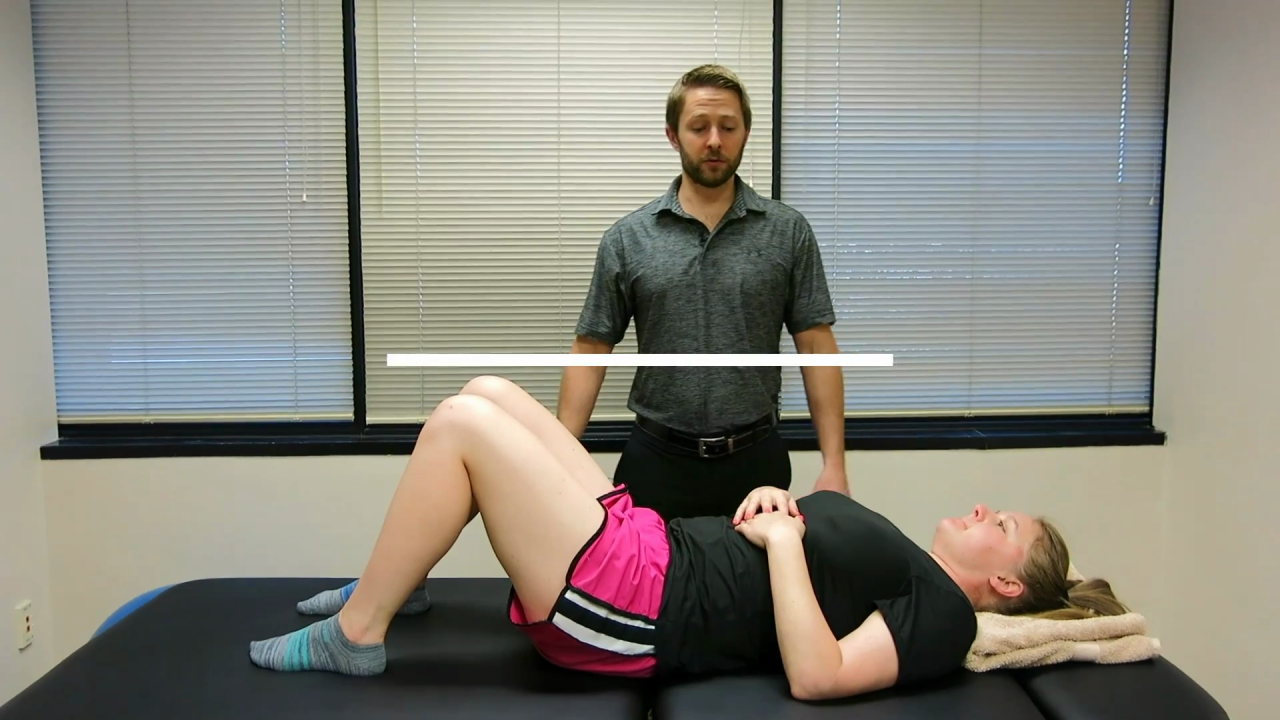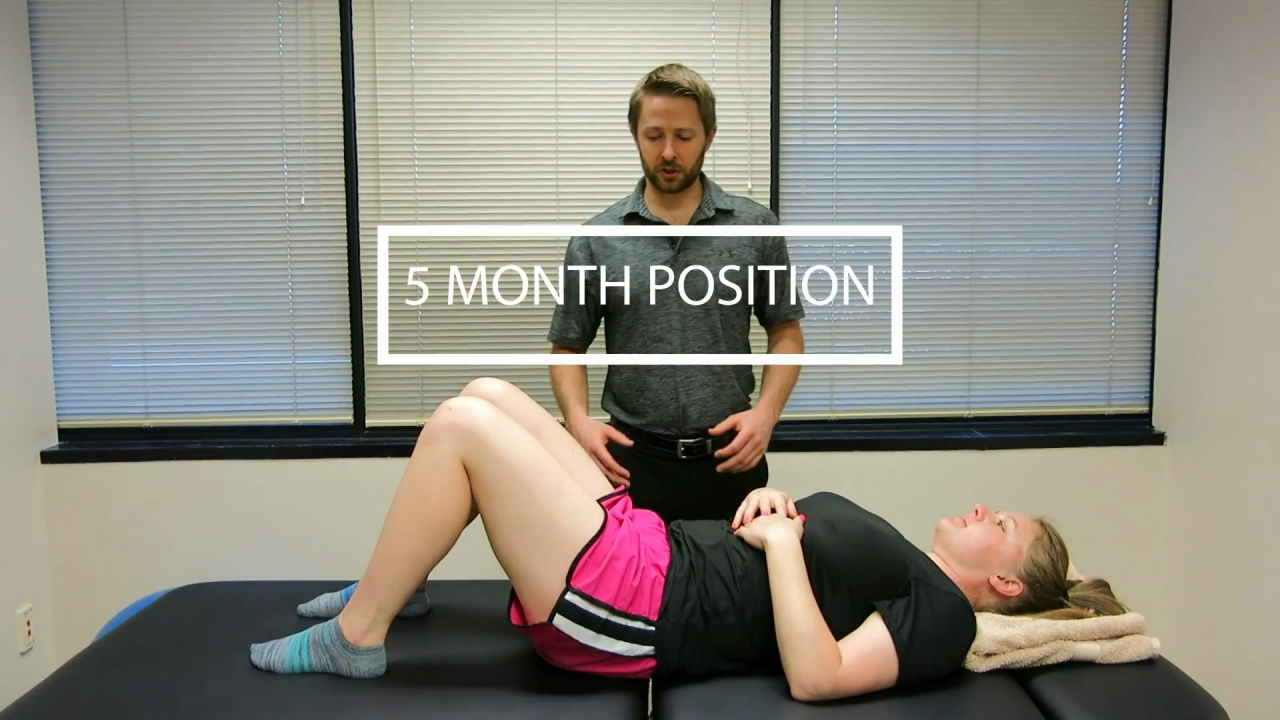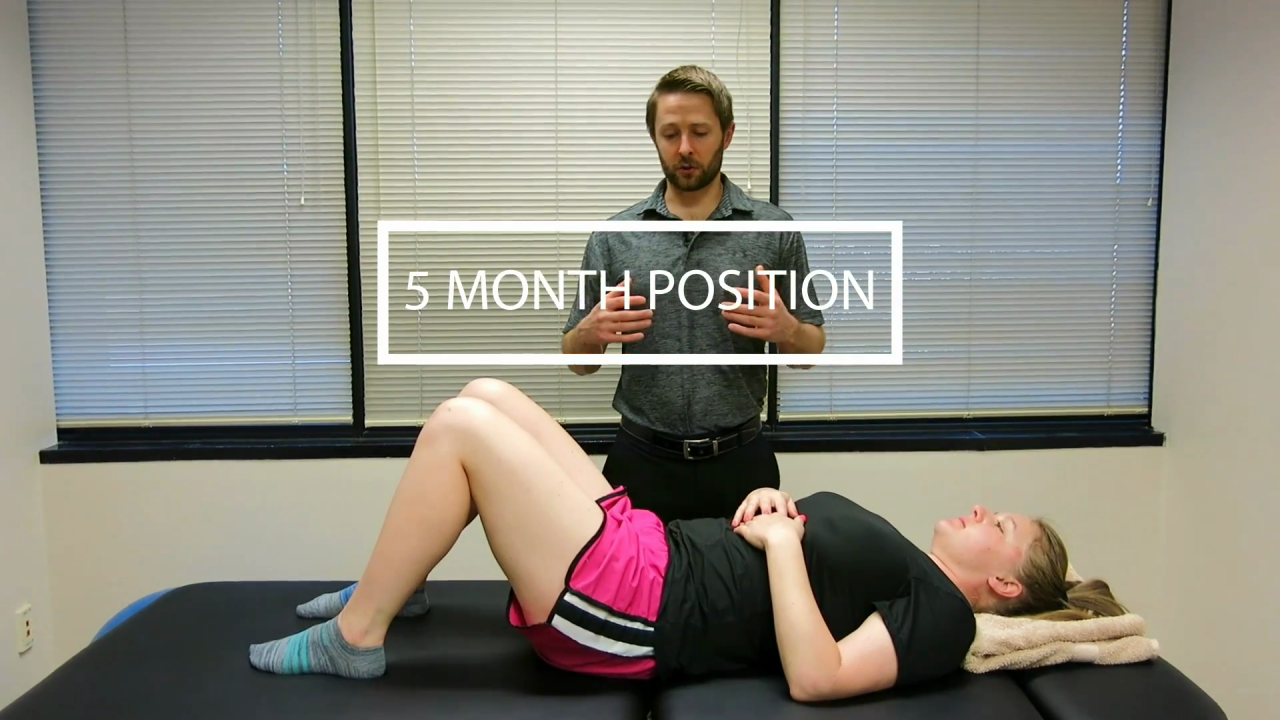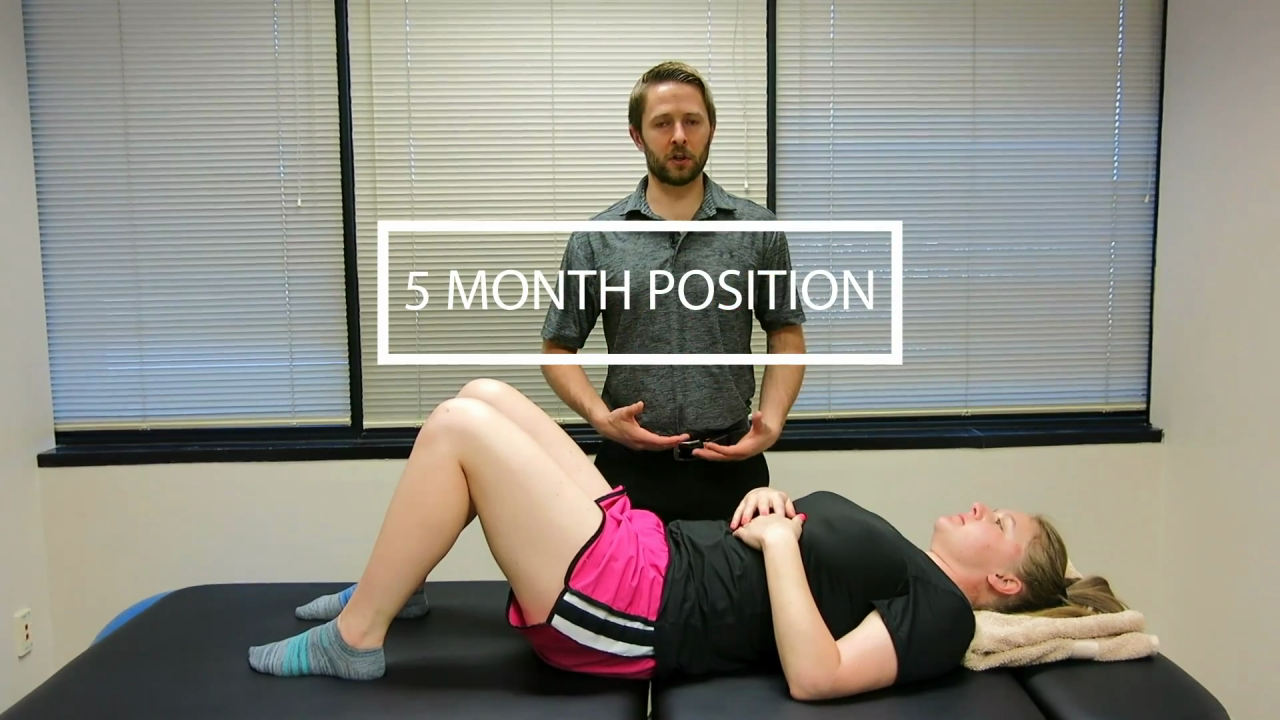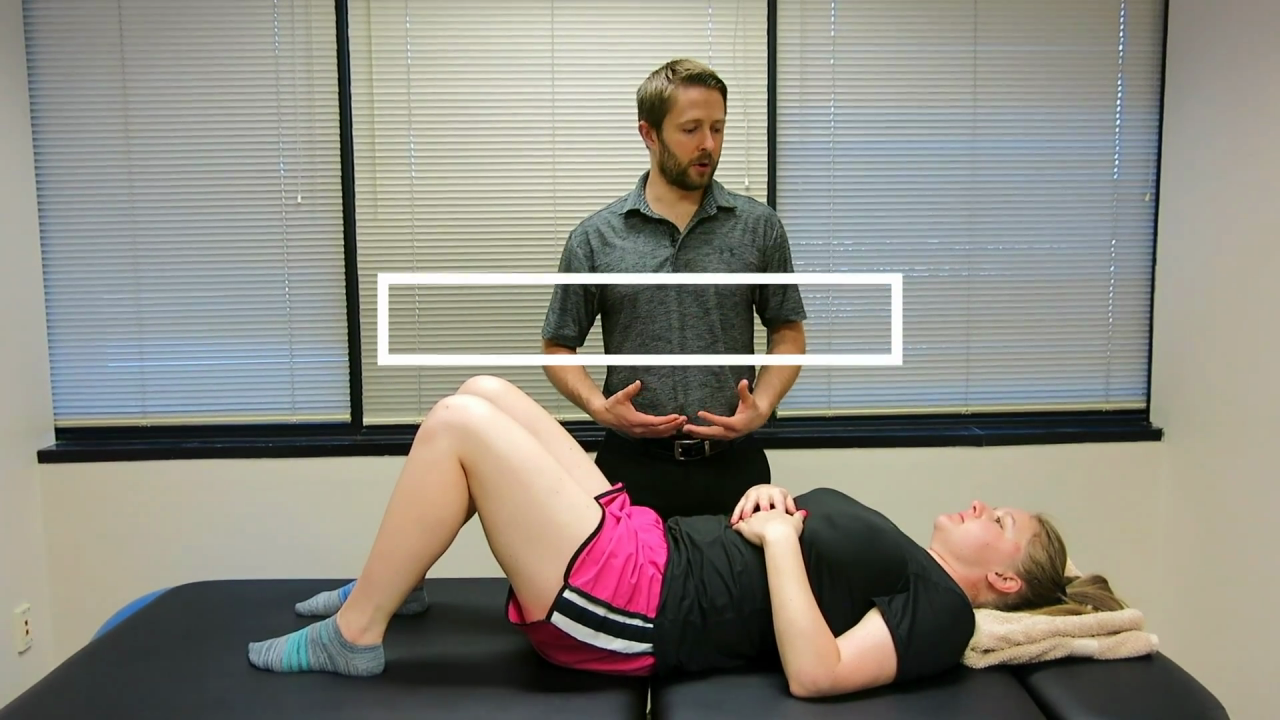
dt=1s
person 1, frame 1
left shoulder: (941, 615)
right shoulder: (906, 570)
left elbow: (815, 675)
left wrist: (782, 540)
right wrist: (775, 500)
left hip: (634, 609)
right hip: (650, 543)
left knee: (459, 424)
right knee: (486, 393)
left ankle: (356, 633)
right ankle: (398, 581)
person 1, frame 2
left shoulder: (941, 616)
right shoulder: (906, 571)
left elbow: (814, 676)
left wrist: (780, 541)
right wrist: (772, 501)
left hip: (634, 610)
right hip: (651, 546)
left knee: (460, 426)
right knee: (486, 396)
left ankle: (357, 636)
right ankle: (395, 582)
person 1, frame 3
left shoulder: (940, 617)
right shoulder: (906, 570)
left elbow: (814, 677)
left wrist: (782, 541)
right wrist: (771, 502)
left hip: (634, 612)
right hip: (648, 547)
left knee: (459, 427)
right knee: (485, 394)
left ankle: (356, 636)
right ankle: (396, 585)
person 1, frame 4
left shoulder: (940, 615)
right shoulder: (904, 568)
left elbow: (815, 676)
left wrist: (778, 542)
right wrist: (769, 501)
left hip: (632, 611)
right hip: (647, 547)
left knee: (459, 428)
right knee: (484, 396)
left ankle: (356, 637)
right ankle: (396, 584)
person 1, frame 5
left shoulder: (940, 612)
right shoulder: (904, 566)
left elbow: (815, 673)
left wrist: (779, 539)
right wrist: (770, 498)
left hip: (631, 609)
right hip: (646, 542)
left knee: (458, 425)
right knee: (483, 393)
left ankle: (356, 634)
right ankle: (397, 580)
person 2, frame 1
left shoulder: (788, 232)
right shoulder: (627, 239)
left elbow: (816, 346)
right elbow: (591, 350)
left wrist: (834, 462)
left hip: (754, 460)
right hip: (658, 460)
person 2, frame 2
left shoulder: (756, 227)
right shoulder: (595, 241)
left elbow: (785, 334)
right elbow: (568, 349)
left wrist: (766, 411)
right wrist: (578, 420)
left hip: (728, 459)
right hip: (634, 463)
person 2, frame 3
left shoulder: (774, 231)
right shoulder: (615, 237)
left elbow: (809, 351)
right elbow: (578, 360)
left wrist: (785, 328)
right wrist: (592, 331)
left hip: (739, 461)
right hip: (644, 462)
person 2, frame 4
left shoulder: (758, 230)
right shoulder: (596, 240)
left elbow: (786, 337)
right elbow: (558, 350)
left wrist: (770, 424)
right wrist: (601, 417)
left hip: (729, 463)
right hip: (632, 465)
person 2, frame 5
left shoulder: (759, 227)
right shoulder: (595, 237)
left elbow: (787, 333)
right elbow: (558, 348)
left wrist: (763, 406)
right wrist: (599, 406)
left hip: (732, 462)
right hip: (634, 465)
